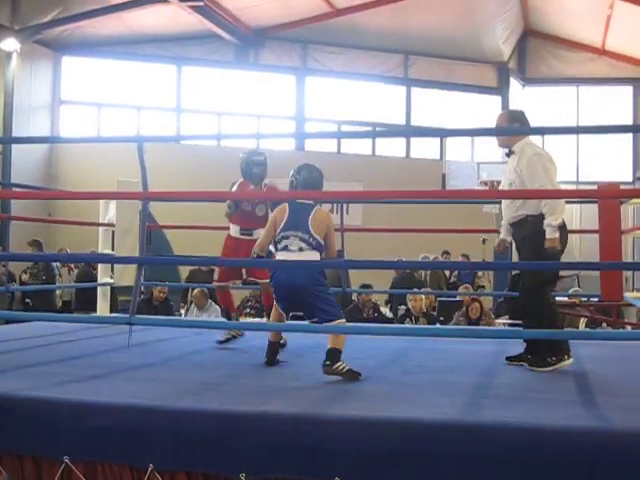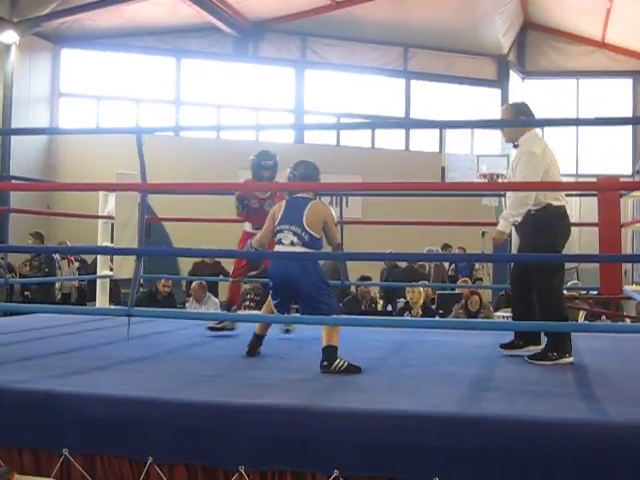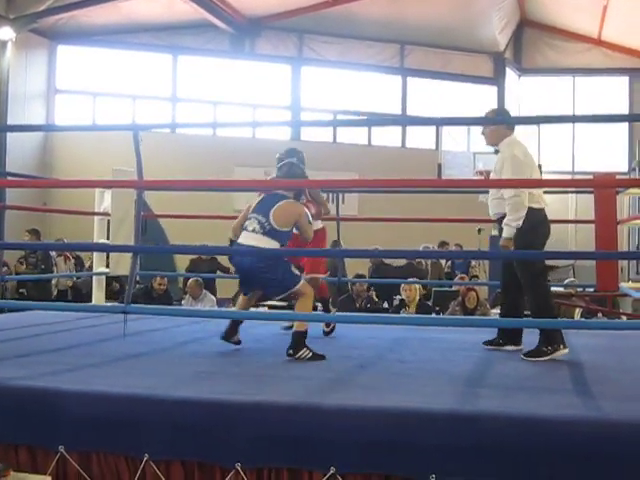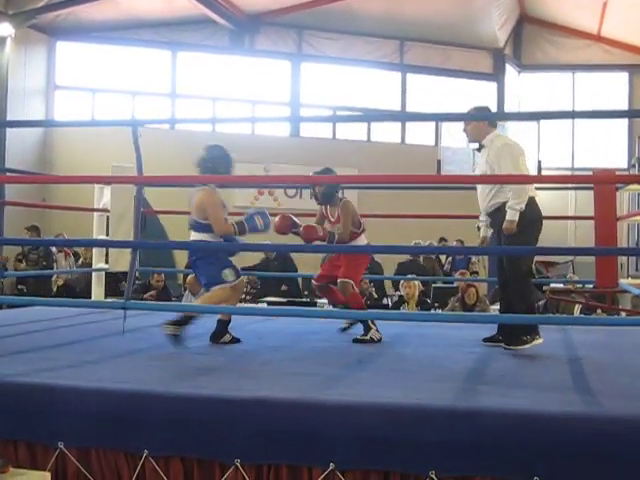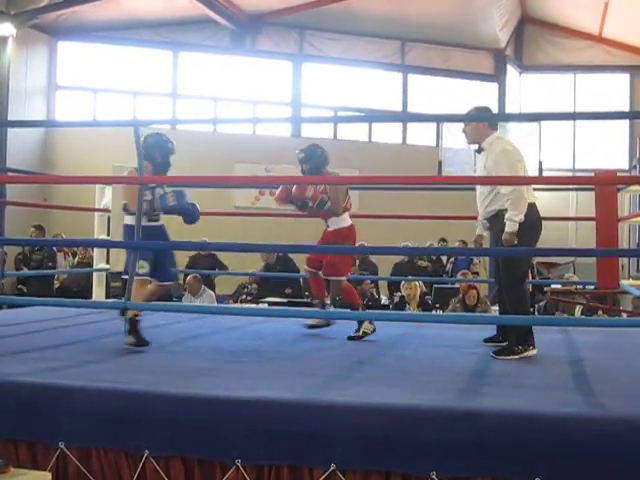
dt=0.4s
person 1, frame 1
left shoulder: (533, 156)
right shoulder: (514, 159)
left elbow: (550, 195)
left wrist: (552, 233)
right wrist: (505, 235)
left hip: (539, 230)
right hip: (526, 231)
left knee: (537, 291)
right knee: (530, 292)
left ankle: (557, 351)
right ankle: (536, 350)
person 1, frame 2
left shoulder: (532, 150)
right shoulder: (527, 148)
left elbow: (523, 194)
left wrist: (503, 226)
right wrist: (511, 225)
left hip: (545, 223)
right hip: (537, 223)
left knee: (547, 285)
right knee: (521, 280)
left ankle: (560, 348)
right ankle: (527, 337)
person 1, frame 3
left shoulder: (512, 154)
right shoulder: (508, 153)
left elbow: (517, 197)
left wrist: (508, 232)
left hip: (525, 224)
right hip: (522, 225)
left knee: (533, 282)
right knee: (511, 283)
left ankle: (553, 341)
right ankle: (509, 336)
person 1, frame 4
left shoulder: (502, 146)
right shoulder: (486, 152)
left elbow: (518, 182)
left wrist: (512, 216)
right wrist: (485, 229)
left hip: (519, 216)
right hip: (503, 218)
left knee: (517, 272)
right knee: (506, 276)
left ankle: (529, 331)
right ankle: (508, 332)
person 1, frame 5
left shoulder: (502, 151)
right shoulder: (485, 153)
left elbow: (516, 191)
left wrist: (511, 227)
right wrist: (481, 228)
left hip: (517, 223)
right hip: (503, 223)
left knee: (513, 279)
right knee: (504, 279)
left ankle: (523, 341)
right ankle: (506, 332)
person 2, frame 1
left shoulder: (281, 211)
right shoulder: (323, 215)
left elbow: (261, 247)
right elbow: (331, 254)
left wrist: (258, 255)
left hip: (283, 272)
right hip: (310, 274)
left knee: (281, 306)
right knee: (336, 321)
left ankle: (272, 354)
right ankle: (332, 360)
person 2, frame 2
left shoulder: (279, 207)
right shoulder: (322, 209)
left elbow: (262, 240)
right elbow: (335, 242)
left wrist: (251, 245)
right wrist: (329, 225)
left hip: (278, 266)
right hip: (305, 268)
left knee: (274, 302)
right knee: (330, 314)
left ankle: (254, 345)
right ankle: (329, 358)
person 2, frame 3
left shoulder: (260, 199)
right shoulder: (296, 208)
left elbow: (236, 227)
right elbow: (308, 238)
left wrist: (235, 246)
right wrist: (306, 220)
left hip: (241, 254)
right hip: (264, 258)
left knee: (250, 291)
right knee: (305, 292)
left ankle: (231, 331)
right ankle: (297, 346)
person 2, frame 4
left shoulder: (205, 191)
right shoulder: (210, 195)
right elbow: (221, 229)
right wrist: (247, 225)
left hip: (211, 248)
right hip: (205, 250)
left knee: (238, 284)
right knee: (222, 291)
left ankle: (221, 332)
right ankle: (178, 322)
person 2, frame 5
left shoulder: (160, 178)
right shoulder: (134, 176)
left elbow: (162, 204)
right elbow: (134, 208)
left wrist: (182, 208)
right wrist: (161, 203)
left hip: (157, 233)
right hip: (137, 234)
left knee: (163, 283)
right knee: (142, 279)
left ankle: (129, 311)
right ankle: (133, 327)
person 3, frame 1
left shoulder: (268, 191)
right shoulder: (238, 187)
right elbow: (229, 212)
right wrist: (234, 202)
left hip: (258, 243)
right hip: (235, 241)
left knee: (266, 285)
right knee: (221, 284)
right ankle: (233, 327)
person 3, frame 2
left shoulder: (278, 190)
right elbow: (240, 214)
right wrist: (241, 202)
right hip: (250, 236)
right knee: (236, 277)
right ankle: (228, 318)
person 3, frame 3
left shoulder: (309, 186)
left elbow: (326, 208)
left wrist: (313, 211)
left hip: (315, 234)
right hip: (295, 235)
left knee: (313, 277)
left ankle: (328, 314)
person 3, frame 4
left shoulder: (345, 206)
right shoulder: (324, 208)
left elbow: (345, 237)
right elbow: (313, 233)
left wrist: (323, 234)
right wrist: (294, 226)
left hip: (359, 251)
right hip: (341, 251)
left knee: (344, 286)
right knee: (320, 284)
left ankle: (371, 328)
person 3, frame 5
right shoulder: (316, 182)
left elbow: (336, 209)
right elbow: (312, 211)
left wrist: (315, 198)
right wrist: (295, 200)
left hip: (343, 233)
right hip: (330, 233)
left knee: (337, 280)
right knee: (311, 270)
left ankle: (365, 322)
